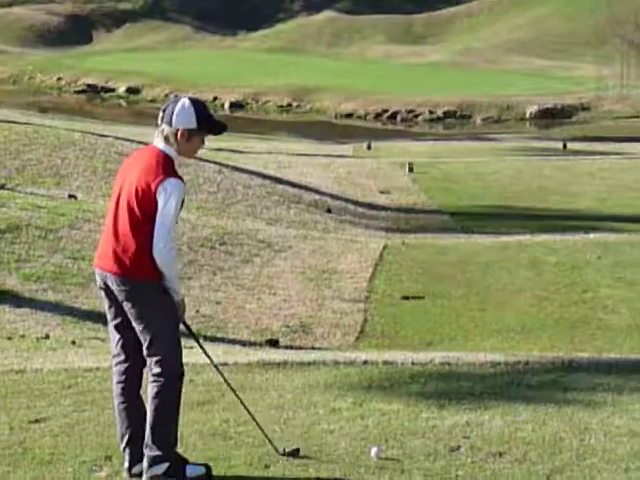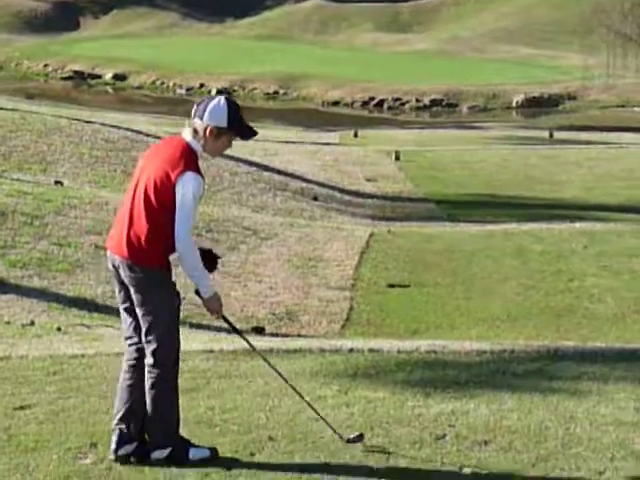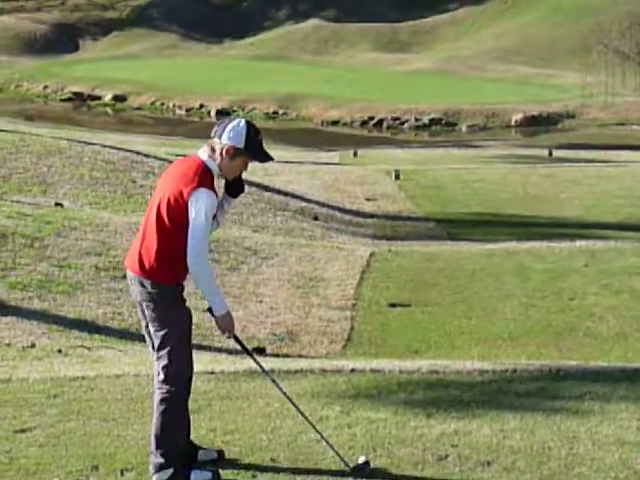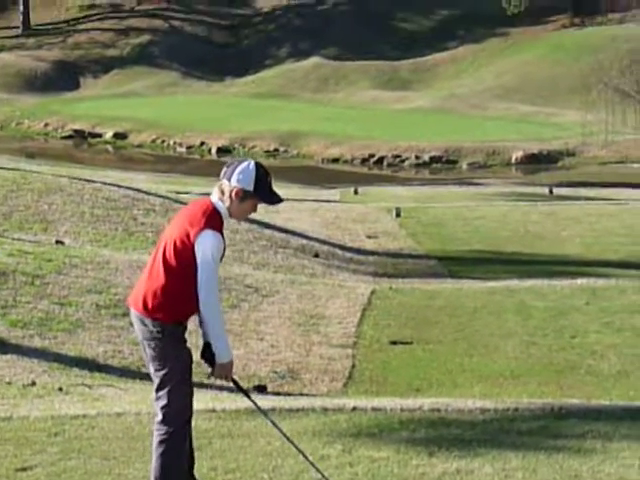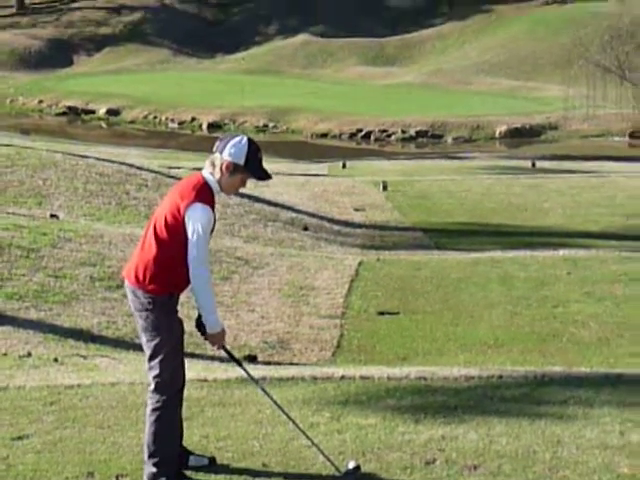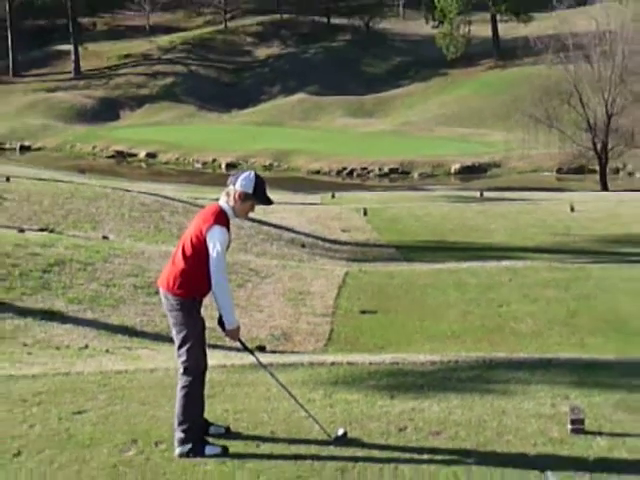
dt=0.7s
person 1, frame 1
left shoulder: (135, 158)
right shoulder: (169, 181)
right elbow: (162, 248)
left wrist: (166, 289)
right wrist: (176, 294)
left hip: (106, 270)
right hip: (138, 279)
left knee: (126, 367)
right knee: (165, 369)
person 1, frame 2
left shoulder: (162, 147)
right shoulder: (188, 173)
right elbow: (182, 243)
left wrist: (196, 251)
right wrist: (207, 290)
left hip: (119, 253)
right hip: (146, 264)
left knee: (138, 349)
right knee: (162, 356)
left ankle: (128, 440)
right ankle: (164, 444)
person 1, frame 3
left shoulder: (183, 166)
right shoulder: (201, 188)
left elbow: (205, 225)
right elbow: (197, 258)
left wrist: (229, 197)
right wrist: (220, 309)
left hip: (142, 273)
right hip: (159, 283)
left knee: (171, 368)
right knee: (174, 373)
left ankle: (178, 446)
person 1, frame 4
left shoulder: (197, 210)
right shoulder: (209, 230)
right elbow: (208, 298)
left wrist: (209, 340)
right wrist: (223, 354)
left hip: (149, 313)
right hip: (161, 322)
left knee: (176, 406)
right knee: (173, 412)
person 1, frame 5
left shoulder: (193, 186)
right shoulder: (200, 204)
left elbow: (190, 261)
right elbow: (198, 270)
left wrist: (207, 318)
right wrist: (213, 324)
left hip: (150, 286)
right hip: (153, 293)
left knee: (170, 376)
right knee: (166, 382)
left ankle: (172, 451)
person 1, frame 6
left shoulder: (213, 214)
right shoulder: (218, 226)
left elbow: (212, 273)
right elbow: (218, 278)
left wrist: (224, 315)
right wrist: (231, 321)
left hip: (179, 292)
right hip: (181, 296)
left knee: (196, 363)
right knee: (192, 366)
